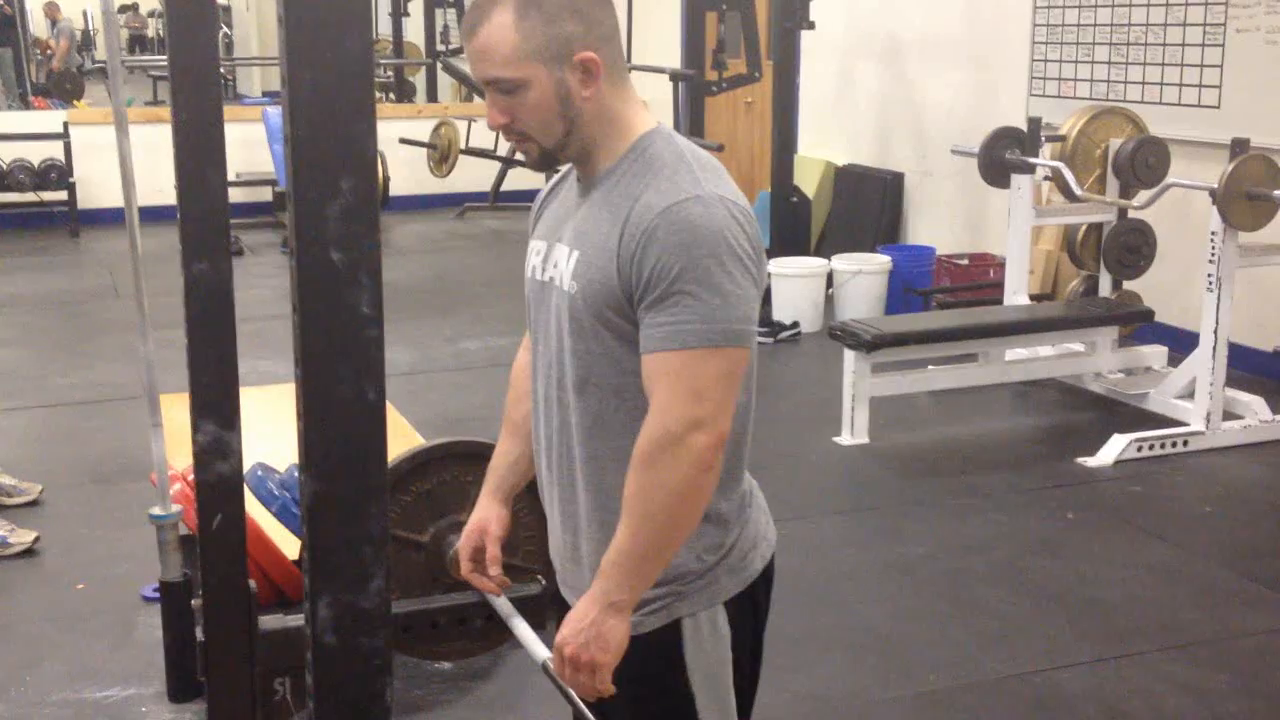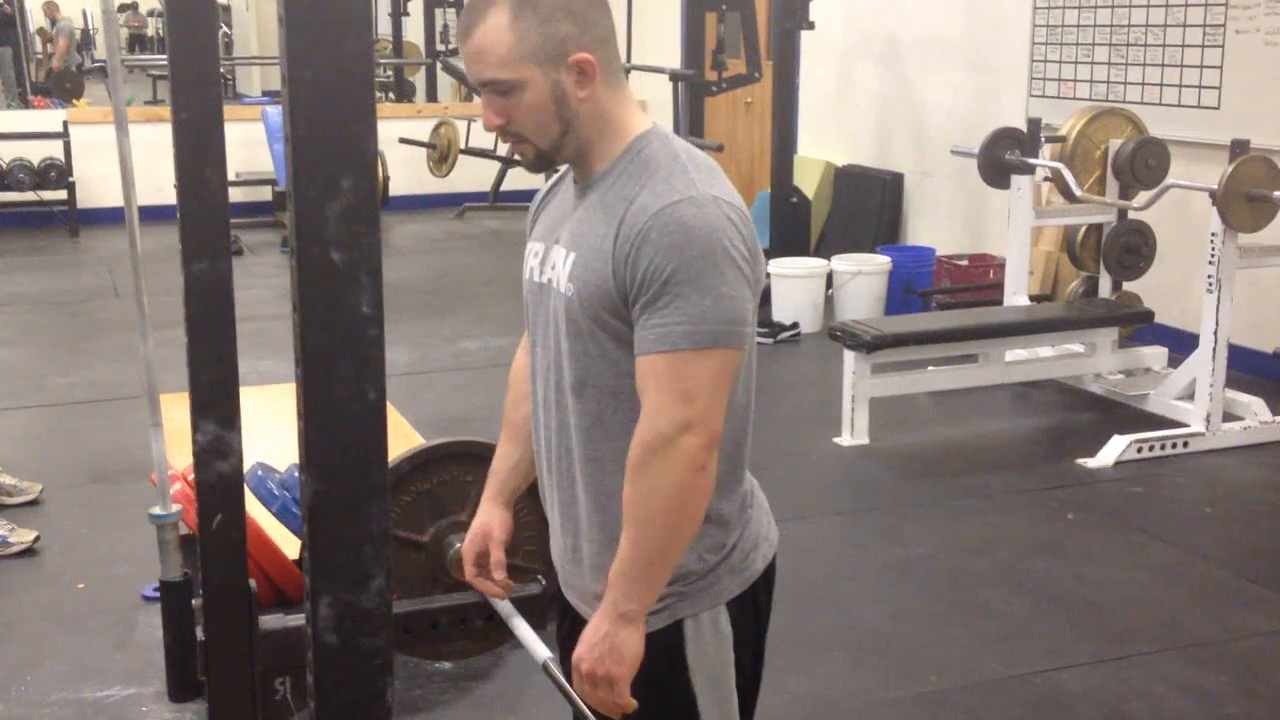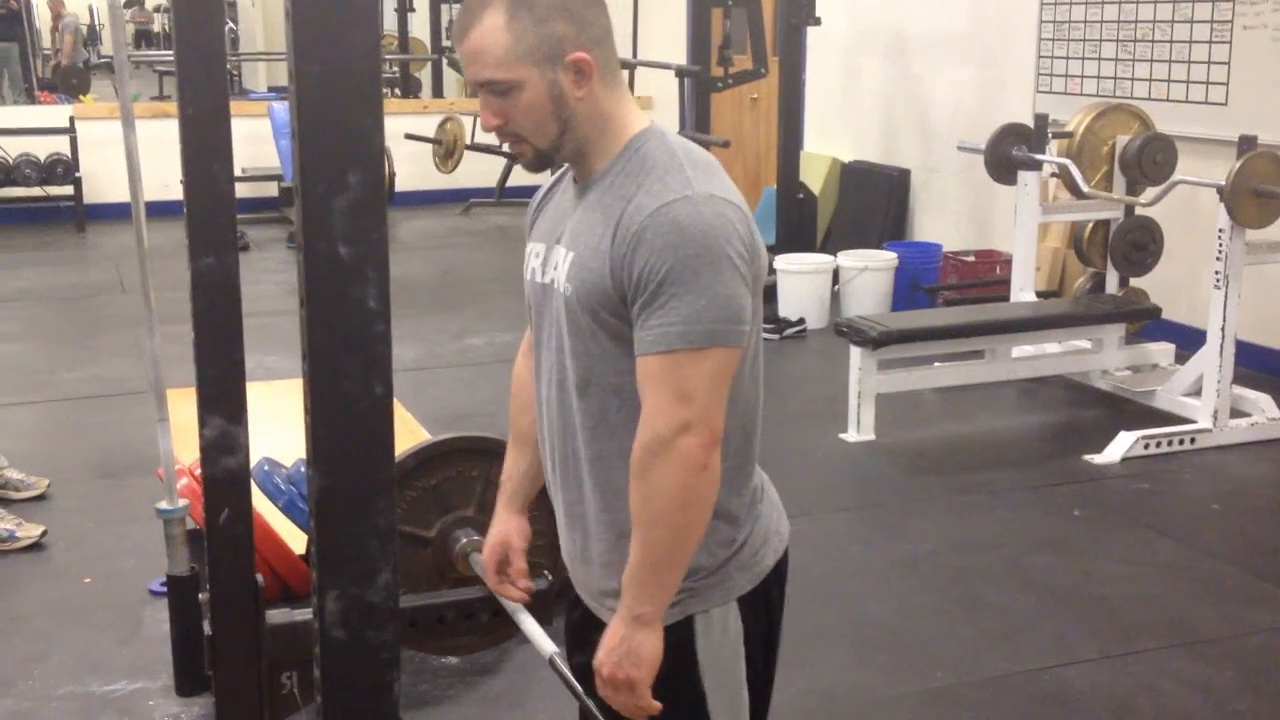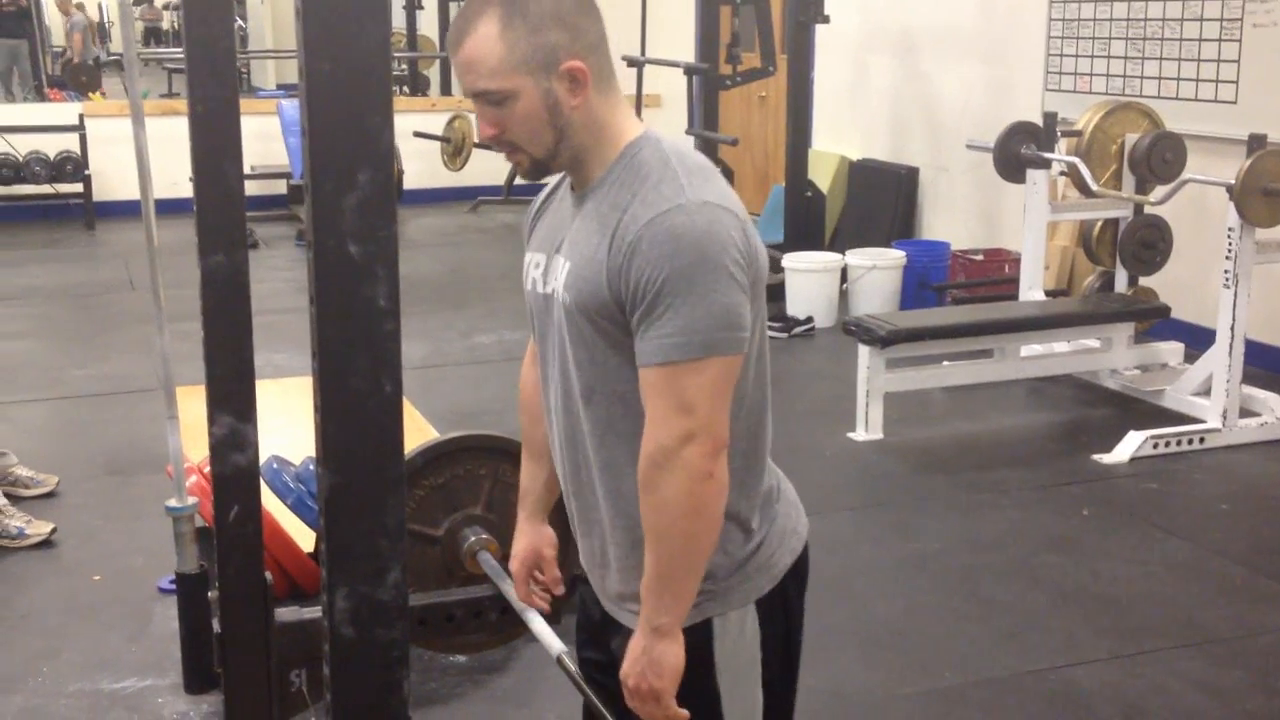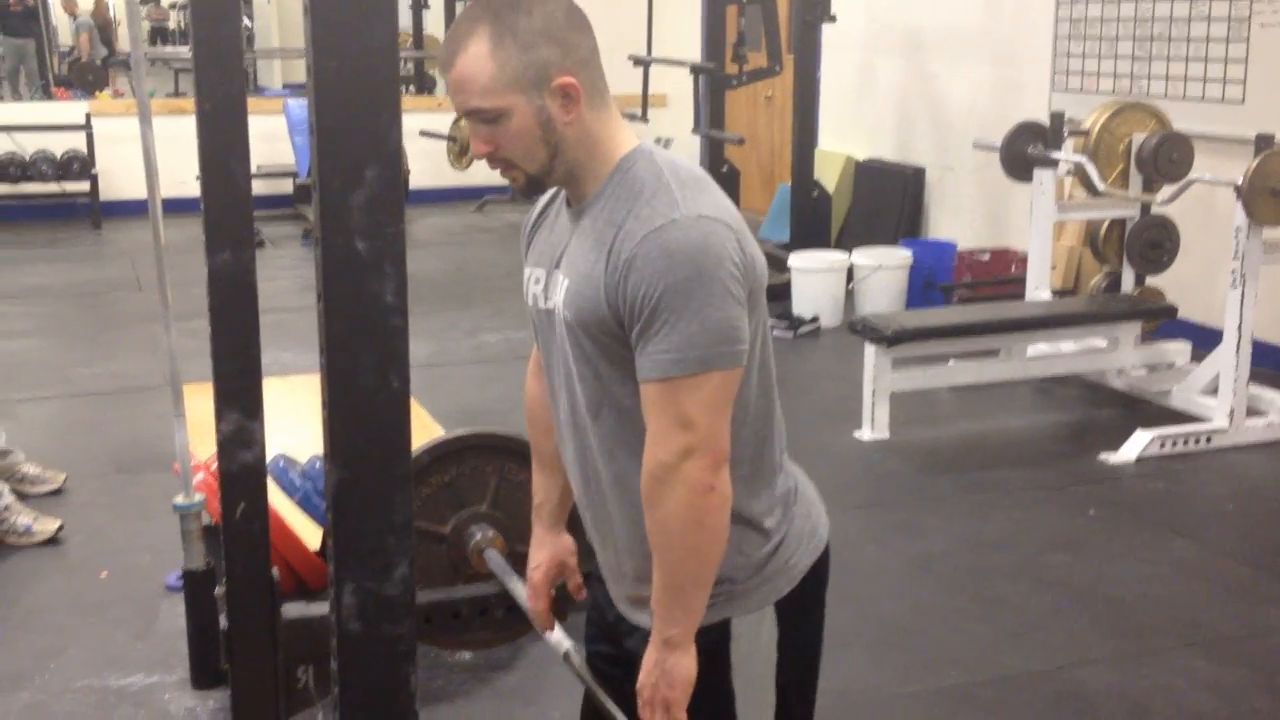
dt=0.2s
person 1, frame 1
left shoulder: (686, 214)
right shoulder: (565, 191)
left elbow: (690, 432)
left wrist: (612, 602)
right wrist: (496, 493)
left hip: (676, 587)
right hip: (593, 562)
person 1, frame 2
left shoulder: (682, 215)
right shoulder: (562, 193)
left elbow: (683, 436)
left wrist: (624, 613)
right wrist: (497, 497)
left hip: (679, 588)
right hip: (591, 566)
person 1, frame 3
left shoulder: (681, 215)
right shoulder: (561, 192)
left elbow: (684, 436)
left wrist: (642, 618)
right wrist: (511, 503)
left hip: (692, 584)
person 1, frame 4
left shoulder: (680, 222)
right shoulder: (560, 199)
left elbow: (689, 446)
left wrist: (661, 627)
right wrist: (532, 514)
left hip: (713, 584)
person 1, frame 5
left shoulder: (676, 236)
right shoulder: (555, 212)
left elbow: (691, 461)
right elbow: (550, 375)
left wrist: (675, 640)
right wrist: (547, 525)
left hip: (732, 581)
